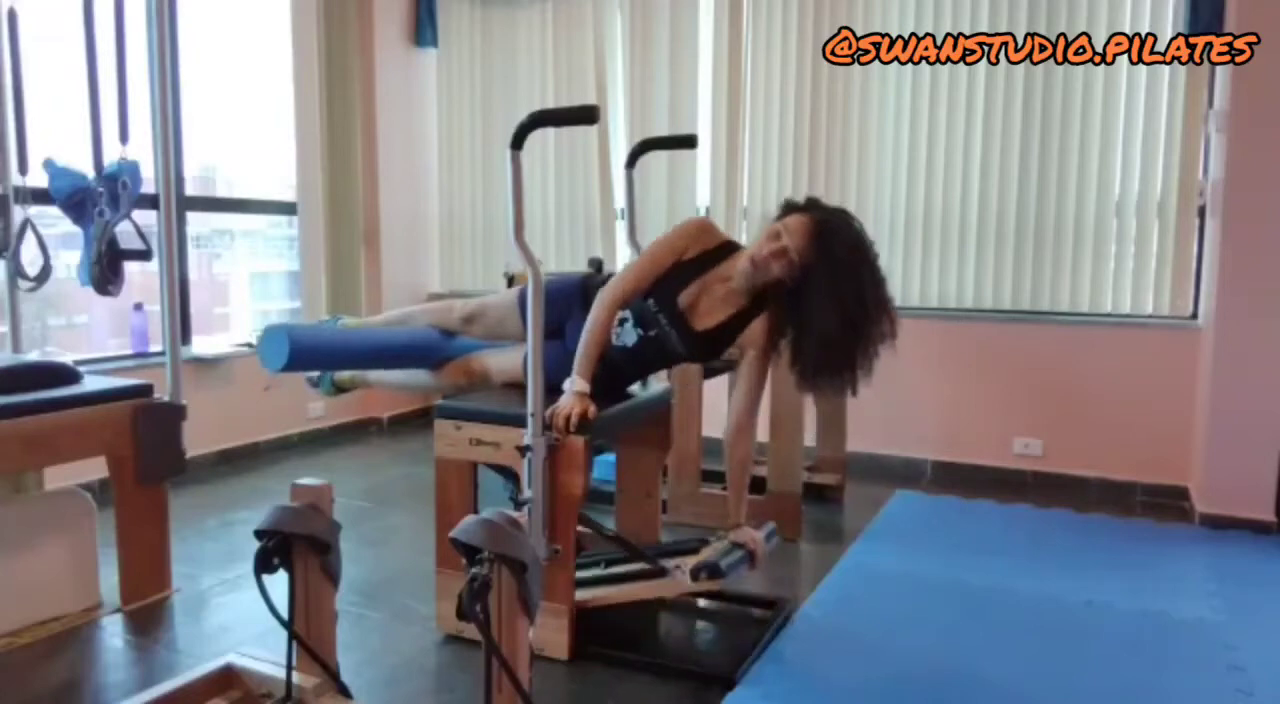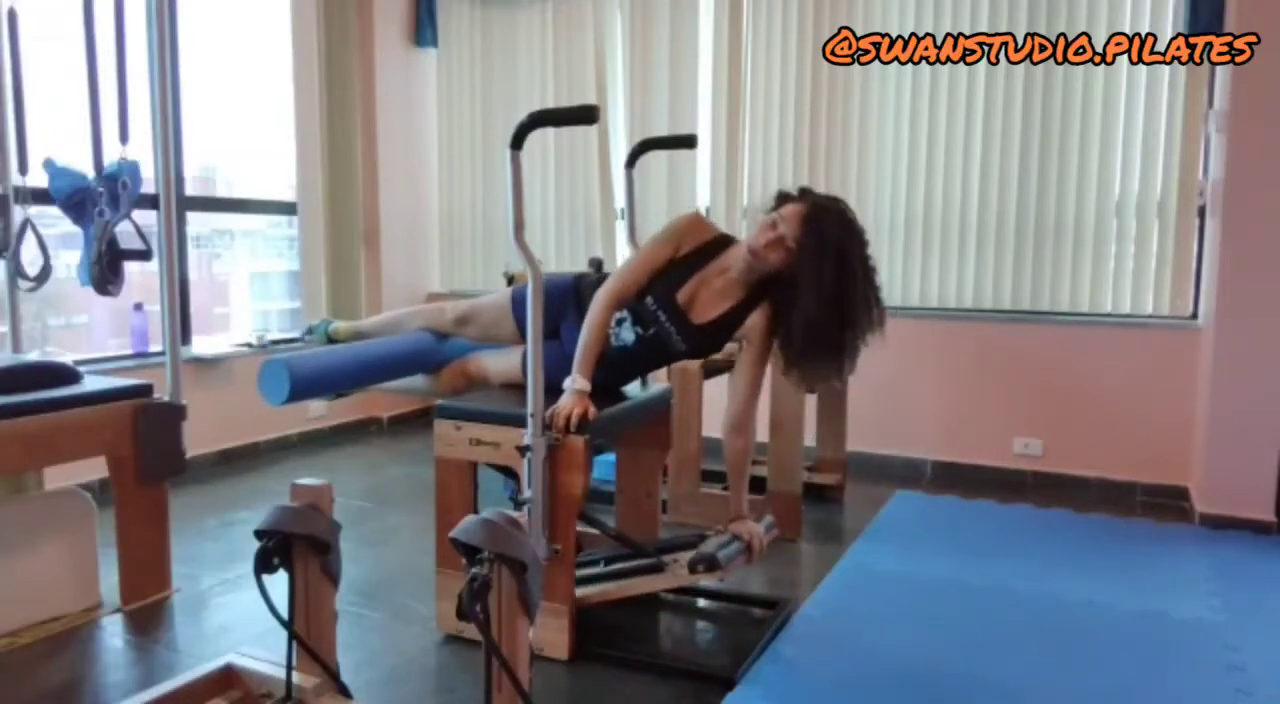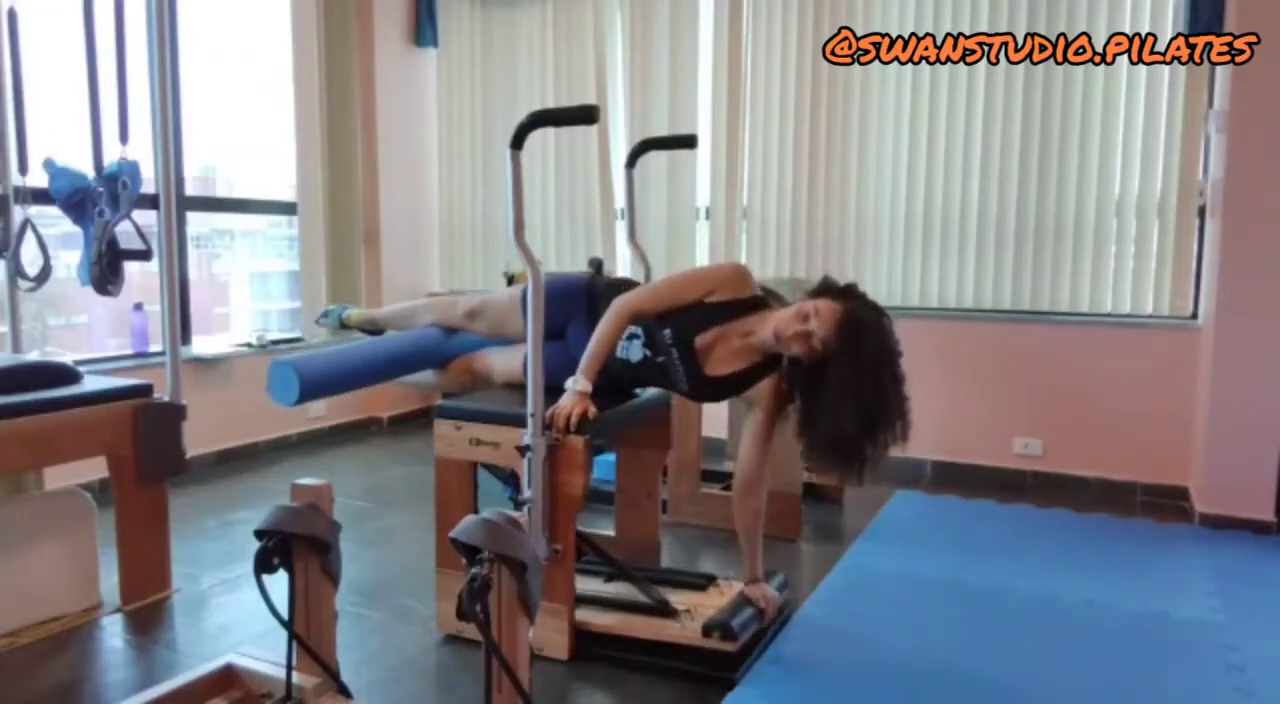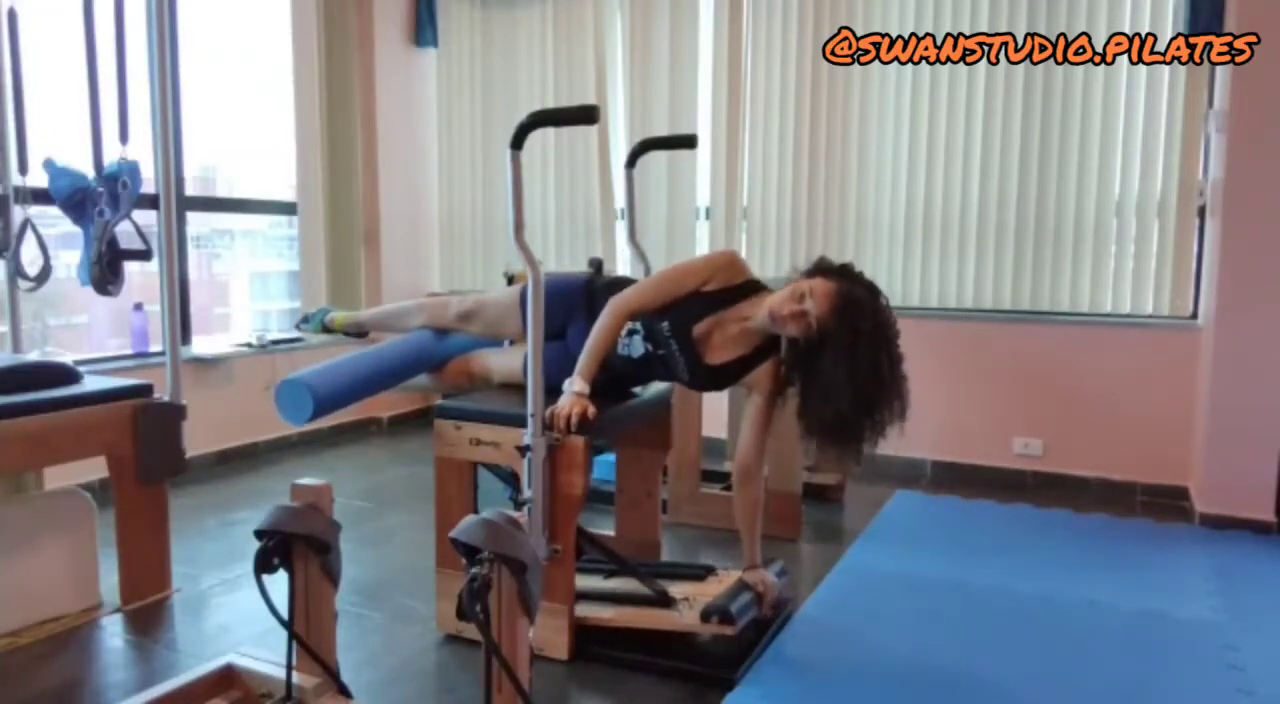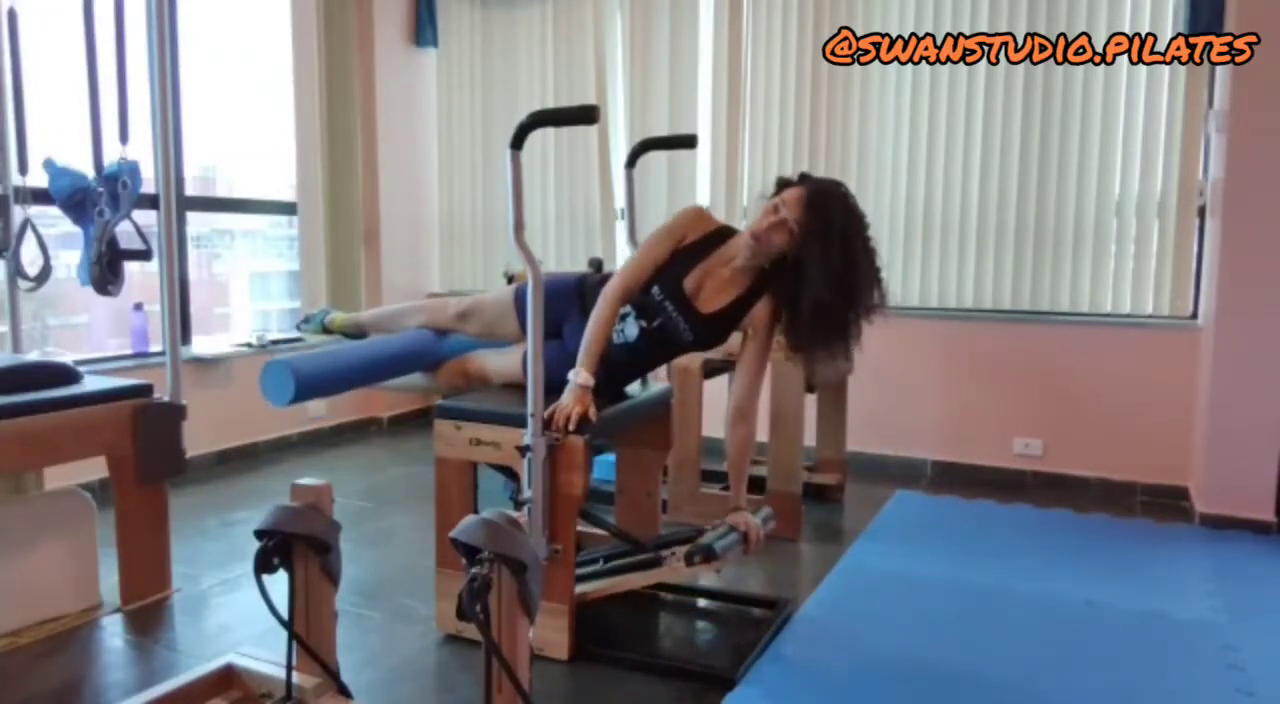
dt=1s
person 1, frame 1
left shoulder: (758, 328)
right shoulder: (701, 237)
left elbow: (740, 426)
right elbow: (611, 296)
left wrist: (738, 521)
right wrist: (577, 385)
left hip: (607, 369)
right hip: (580, 304)
left knee: (467, 371)
right knee: (462, 315)
left ankle: (348, 378)
right ankle: (349, 329)
person 1, frame 2
left shoulder: (757, 319)
right shoulder: (695, 231)
left elbow: (739, 423)
right elbow: (610, 295)
left wrist: (739, 513)
right wrist: (576, 385)
left hip: (601, 364)
right hip: (576, 304)
left knee: (464, 374)
right knee: (456, 317)
right ankle: (344, 331)
person 1, frame 3
left shoulder: (767, 387)
right shoulder: (732, 283)
left elbow: (749, 482)
right elbow: (625, 305)
left wrist: (754, 576)
right wrist: (577, 385)
left hip: (609, 369)
right hip: (589, 306)
left knee: (474, 370)
right knee: (469, 311)
right ankle: (363, 317)
person 1, frame 4
left shoulder: (765, 372)
right shoulder: (726, 271)
left elbow: (747, 469)
right elbow: (621, 304)
left wrist: (752, 563)
right wrist: (577, 386)
left hip: (610, 372)
right hip: (585, 305)
left knee: (463, 373)
right knee: (459, 312)
right ankle: (347, 320)
person 1, frame 5
left shoulder: (761, 309)
right shoulder: (697, 225)
left elbow: (742, 412)
right elbow: (617, 289)
left wrist: (738, 503)
right wrist: (581, 380)
left hip: (604, 364)
right hip: (579, 304)
left knee: (463, 372)
right knee: (453, 313)
right ankle: (343, 322)
